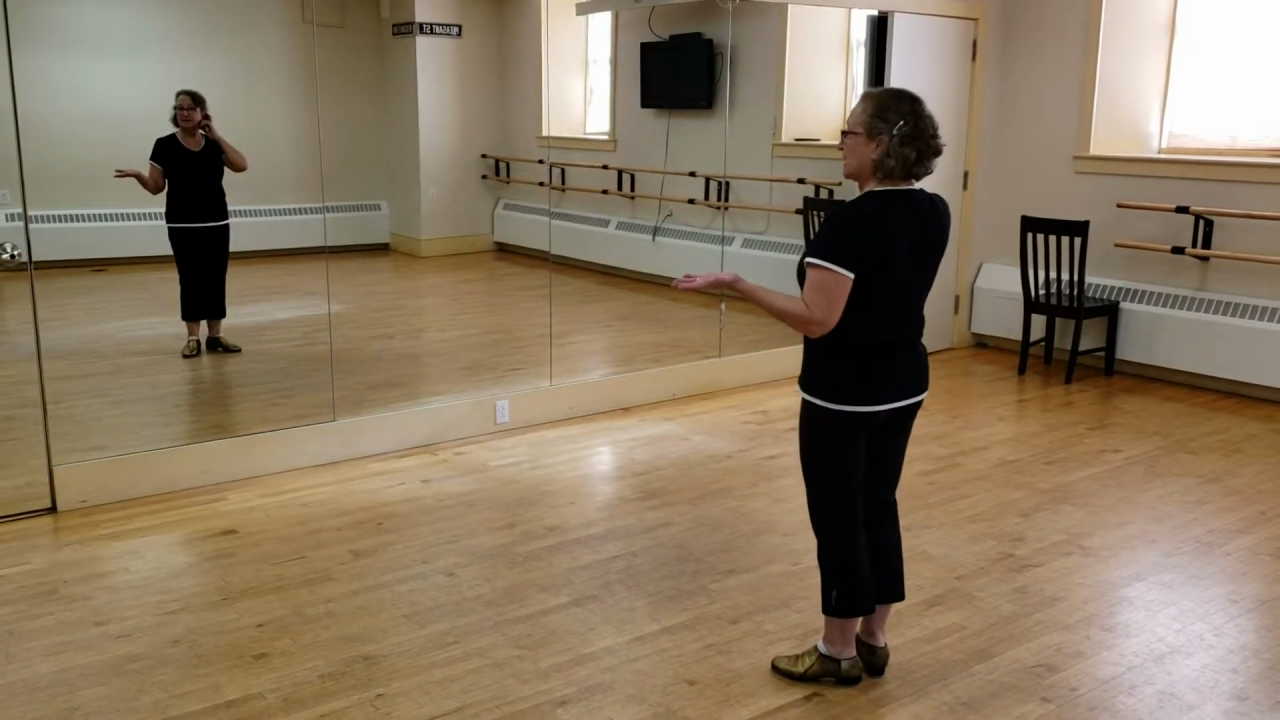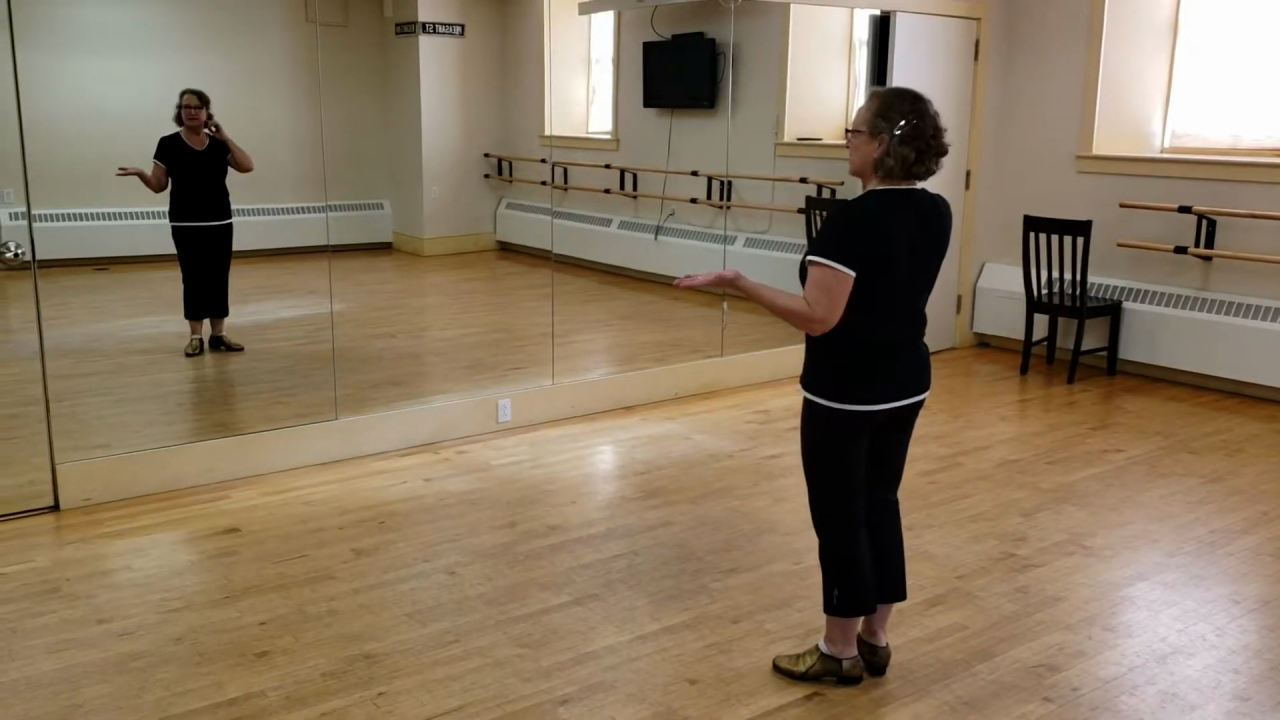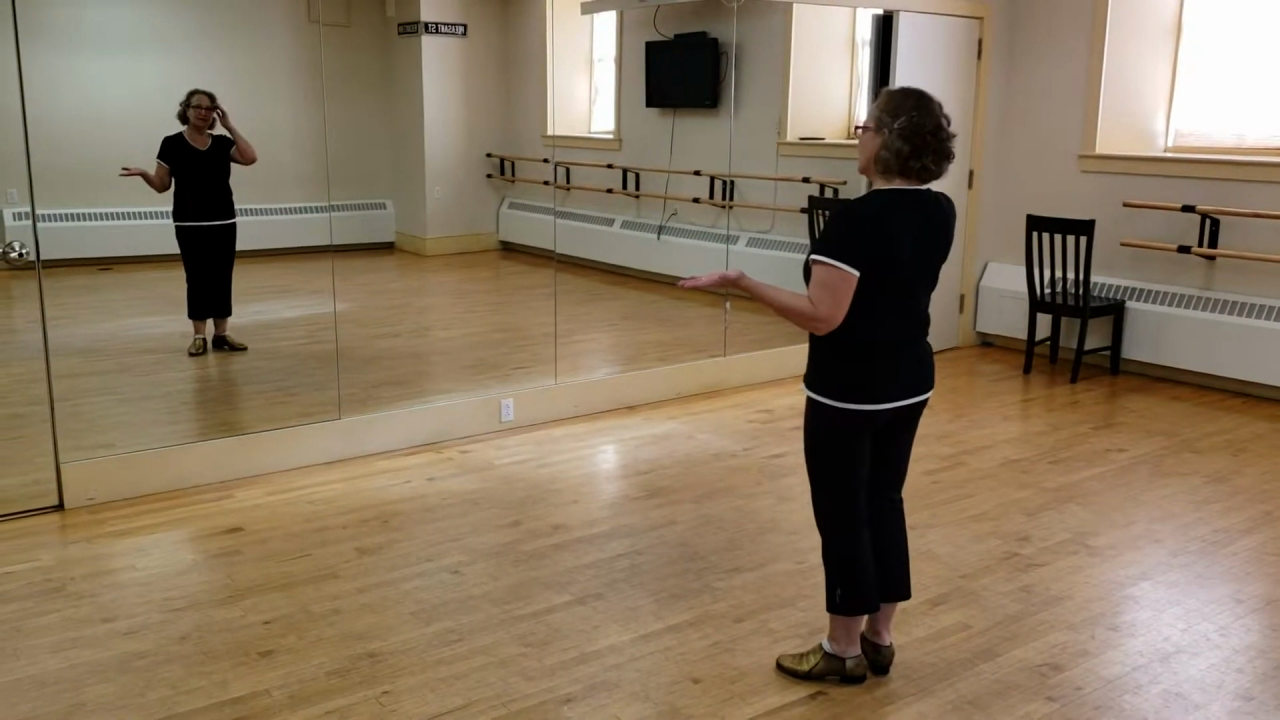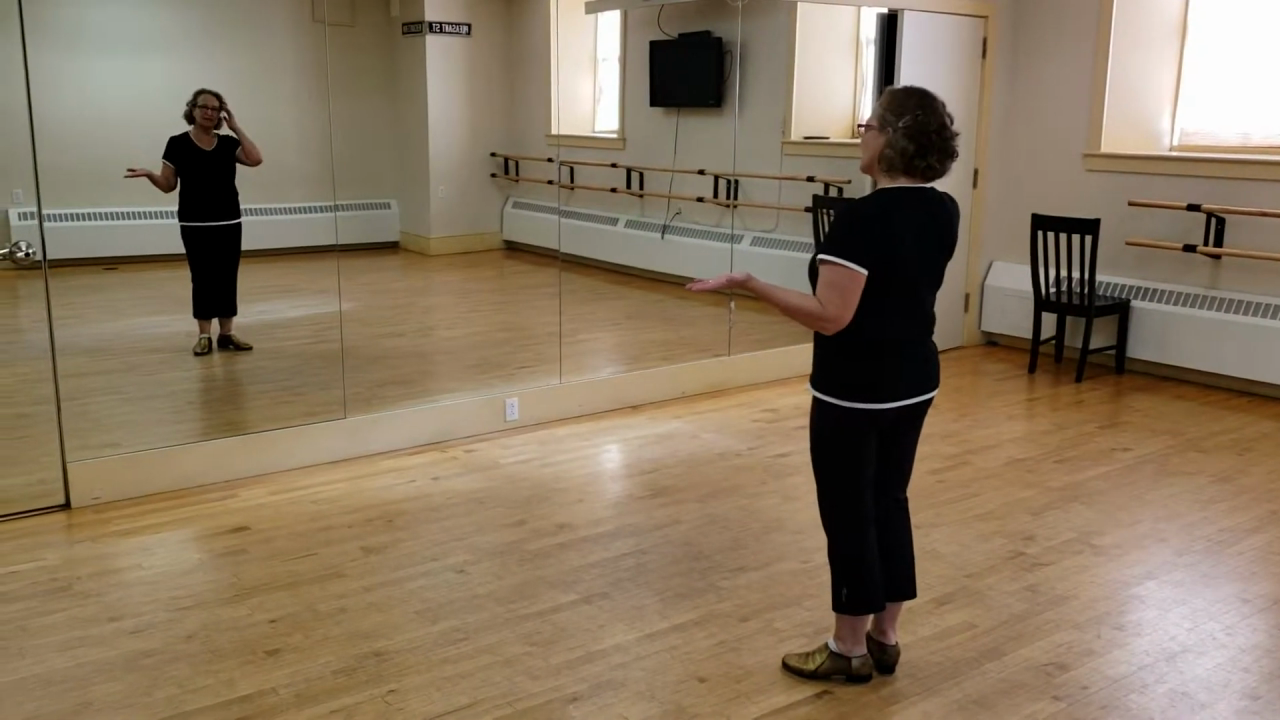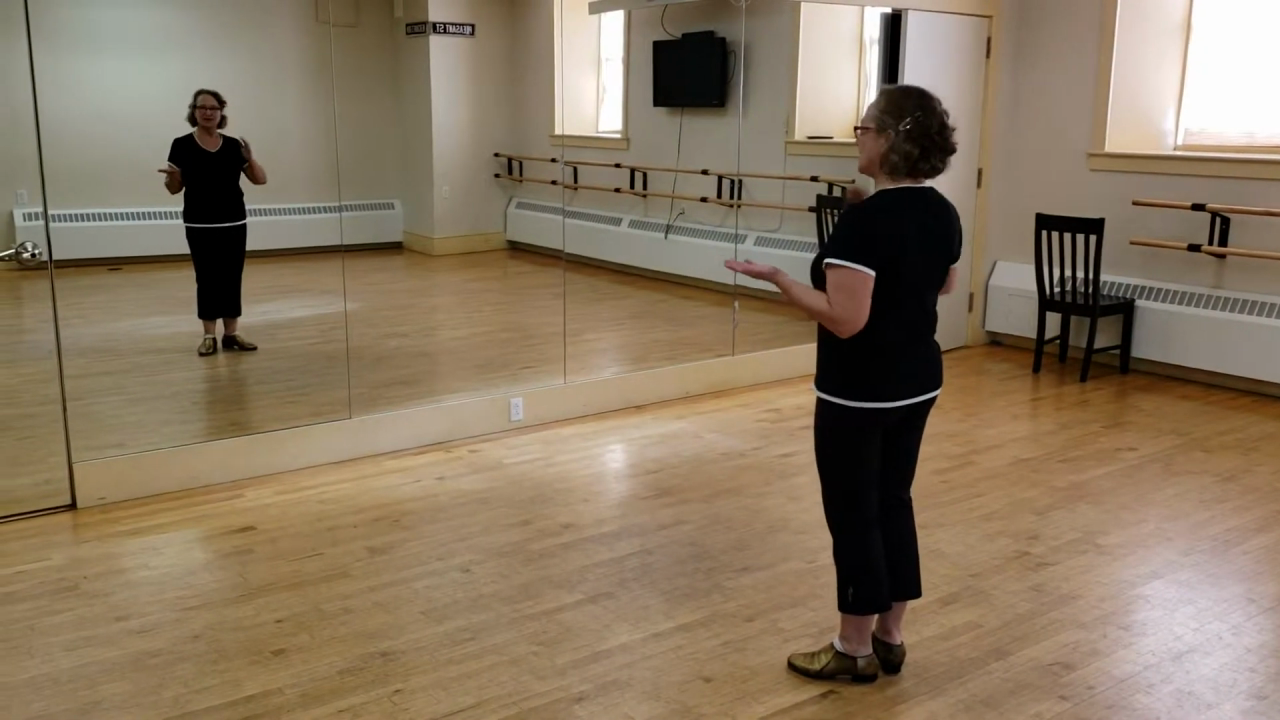
dt=0.3s
person 1, frame 1
left shoulder: (852, 221)
right shoulder: (933, 213)
left elbow: (816, 317)
left wrist: (735, 284)
left hip: (843, 395)
right hip: (904, 386)
left knee: (838, 517)
right knee: (878, 506)
left ankle: (839, 652)
right ankle: (874, 640)
person 1, frame 2
left shoulder: (854, 220)
right shoulder: (936, 214)
left elbow: (817, 315)
left wrist: (737, 282)
left hip: (845, 394)
right hip: (906, 385)
left knee: (840, 516)
right knee: (880, 505)
left ankle: (840, 652)
right ankle: (876, 640)
person 1, frame 3
left shoulder: (858, 218)
right shoulder: (939, 213)
left elbow: (821, 315)
left wrist: (741, 282)
left hip: (848, 393)
right hip: (909, 385)
left knee: (843, 515)
right knee: (884, 504)
left ankle: (843, 650)
right ankle: (879, 638)
person 1, frame 4
left shoulder: (863, 217)
right shoulder: (943, 212)
left elbow: (830, 314)
left wrist: (749, 283)
left hip: (854, 393)
right hip: (915, 383)
left knee: (849, 515)
right knee: (889, 504)
left ankle: (850, 651)
right ankle: (885, 638)
person 1, frame 5
left shoulder: (864, 220)
right shoulder: (942, 214)
left elbow: (844, 319)
left wrist: (775, 276)
left hip: (857, 393)
right hip: (918, 384)
left knee: (853, 516)
right knee: (893, 503)
left ankle: (855, 650)
right ankle: (890, 639)
person 2, frame 1
left shoulder: (214, 145)
right shoulder: (165, 145)
left elbow: (241, 165)
right elbow: (156, 186)
left wrist: (217, 136)
right wrist: (138, 175)
left hip: (216, 223)
right hip: (183, 225)
left knee: (216, 279)
right knee: (190, 279)
left ankle: (215, 335)
right ankle: (193, 338)
person 2, frame 2
left shoulder: (218, 145)
right shoulder: (169, 144)
left elbow: (246, 166)
right elbow: (159, 185)
left wrist: (225, 138)
right wrist: (140, 173)
left hip: (220, 222)
right hip: (186, 224)
left knee: (219, 277)
right knee: (193, 278)
left ankle: (218, 334)
right ankle: (195, 337)
person 2, frame 3
left shoulder: (222, 143)
right shoulder: (172, 144)
left elbow: (250, 157)
right elbow: (162, 184)
left wrist: (230, 126)
right wrist: (143, 174)
left hip: (223, 222)
right hip: (190, 224)
left knee: (222, 277)
right knee: (197, 278)
left ankle: (221, 334)
right ankle: (199, 336)
person 2, frame 4
left shoulder: (228, 143)
right shoulder: (178, 144)
left elbow: (255, 159)
right elbow: (168, 185)
left wrist: (235, 127)
right wrist: (149, 175)
left hip: (229, 221)
right hip: (195, 224)
left knee: (228, 277)
right knee: (202, 278)
left ankle: (227, 333)
right ankle: (204, 336)
person 2, frame 5
left shoulder: (233, 146)
right shoulder: (182, 145)
left elbow: (260, 179)
right elbow: (175, 188)
left wrist: (249, 159)
right wrist: (171, 176)
left hip: (234, 223)
right hip: (200, 225)
left knee: (232, 278)
right knee: (207, 279)
left ankle: (231, 333)
right ankle: (209, 336)
